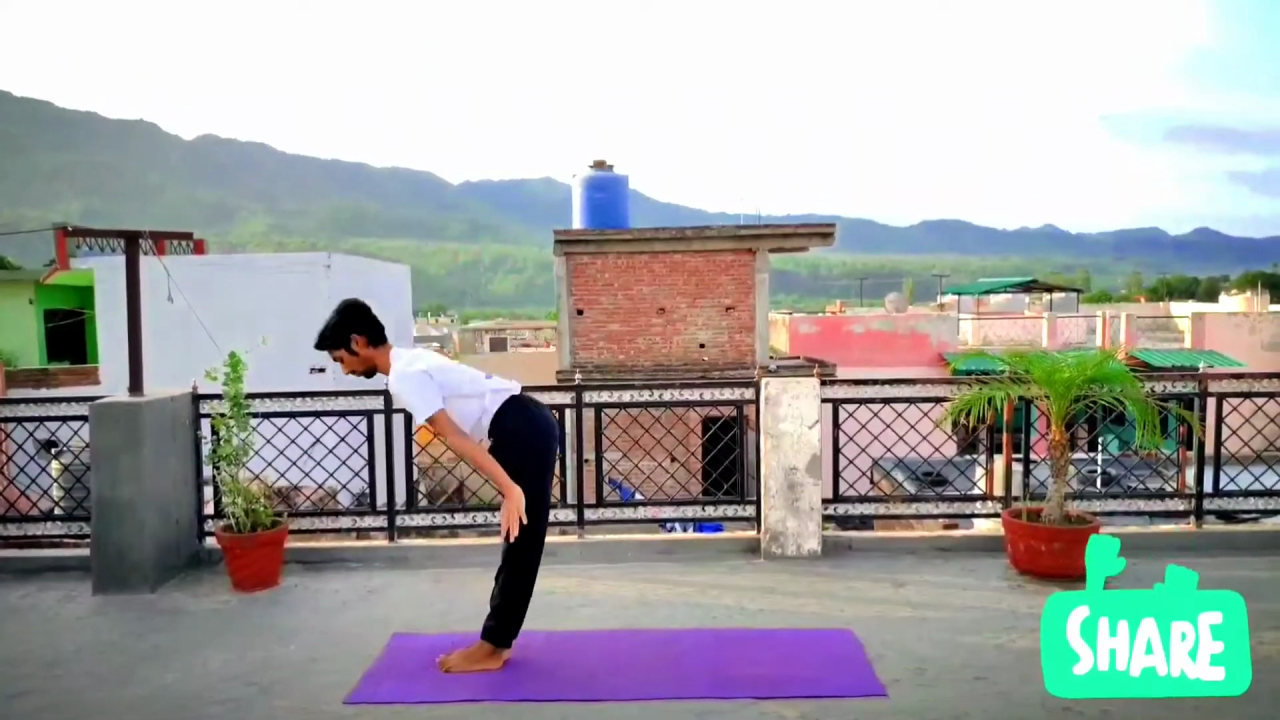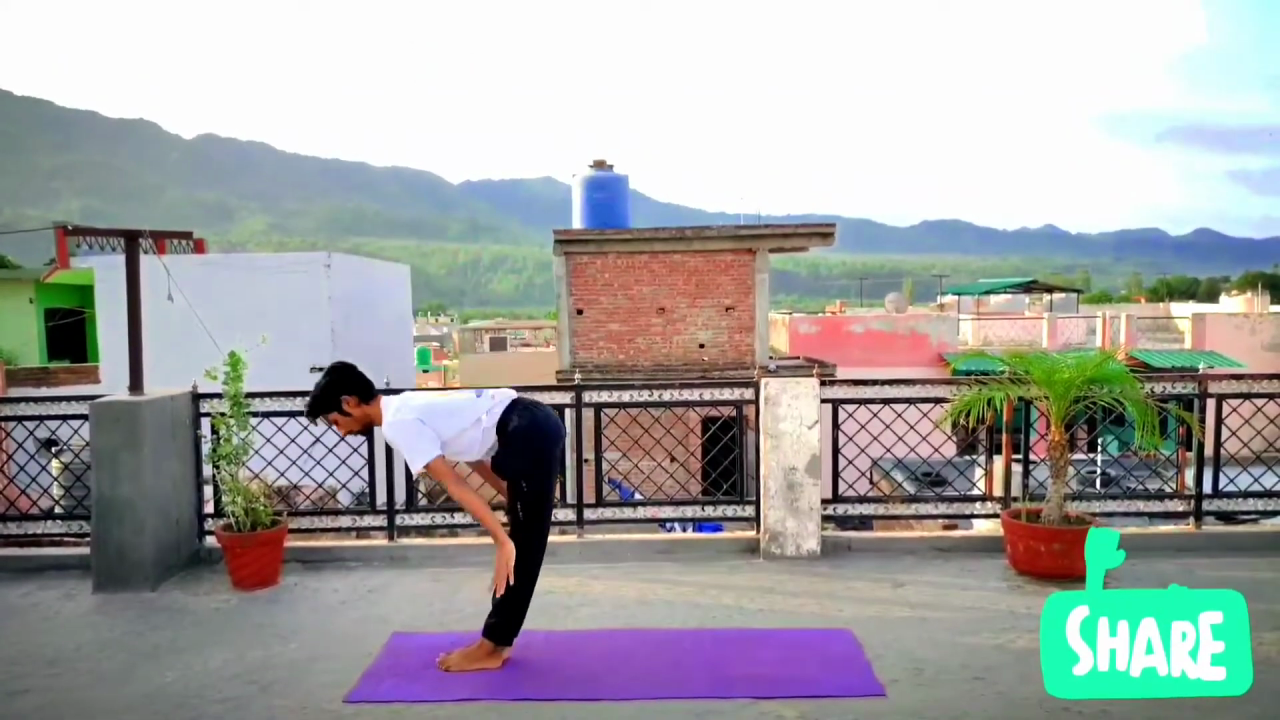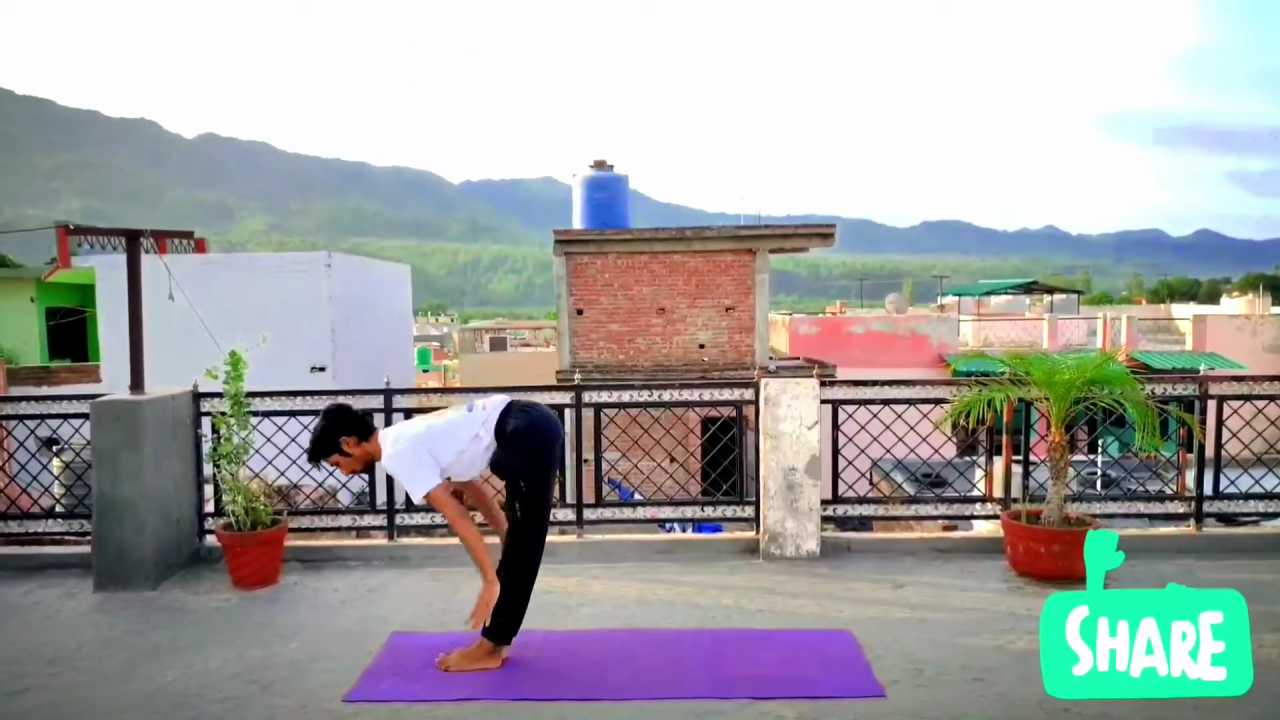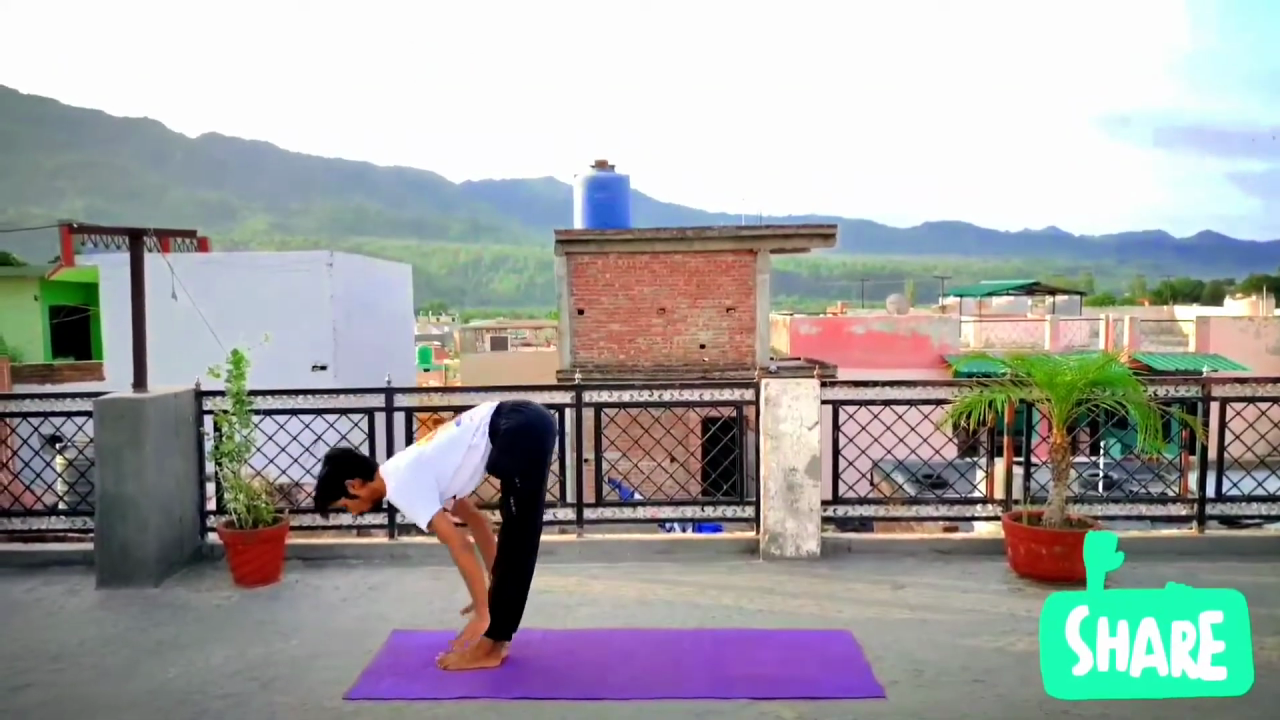
dt=0.1s
person 1, frame 1
left shoulder: (403, 378)
right shoulder: (411, 362)
left elbow: (459, 440)
left wrist: (510, 488)
left hip: (522, 434)
right hip: (528, 425)
left knee: (522, 539)
right knee: (520, 536)
left ankle: (492, 647)
right ankle: (497, 640)
person 1, frame 2
left shoulder: (397, 423)
right shoulder: (403, 408)
left elbow: (456, 487)
left wrist: (502, 541)
right wrist: (511, 493)
left hip: (528, 434)
right hip: (532, 425)
left knee: (525, 538)
right knee: (522, 535)
left ankle: (492, 646)
right ankle: (496, 639)
person 1, frame 3
left shoulder: (398, 456)
right shoulder: (401, 440)
left elbow: (457, 518)
right elbow: (471, 488)
left wrist: (490, 580)
right wrist: (503, 528)
left hip: (527, 436)
right hip: (529, 425)
left knee: (524, 539)
right knee: (520, 536)
left ankle: (491, 647)
right ankle: (496, 639)
person 1, frame 4
left shoulder: (400, 486)
right shoulder: (405, 472)
left elbow: (458, 546)
right elbow: (477, 522)
left wrist: (482, 610)
right wrist: (490, 590)
left hip: (521, 432)
right hip: (524, 424)
left knee: (517, 538)
right knee: (514, 536)
left ankle: (492, 645)
right ankle: (496, 638)
